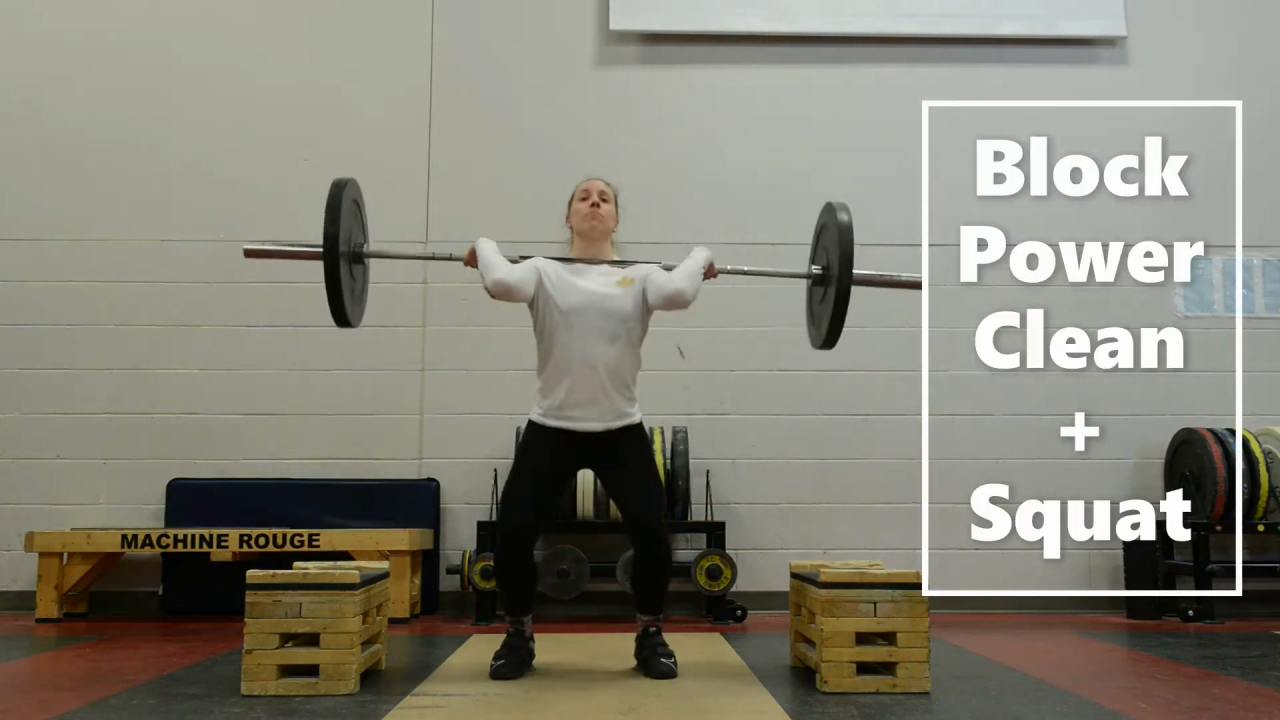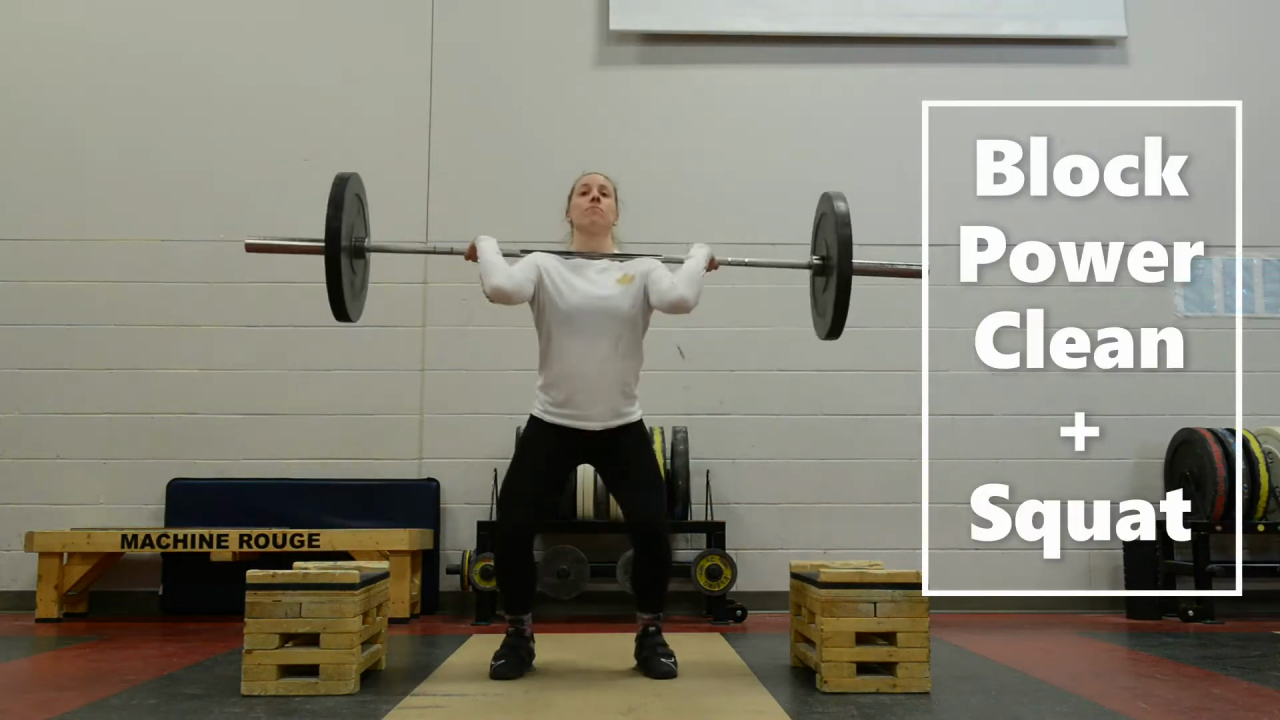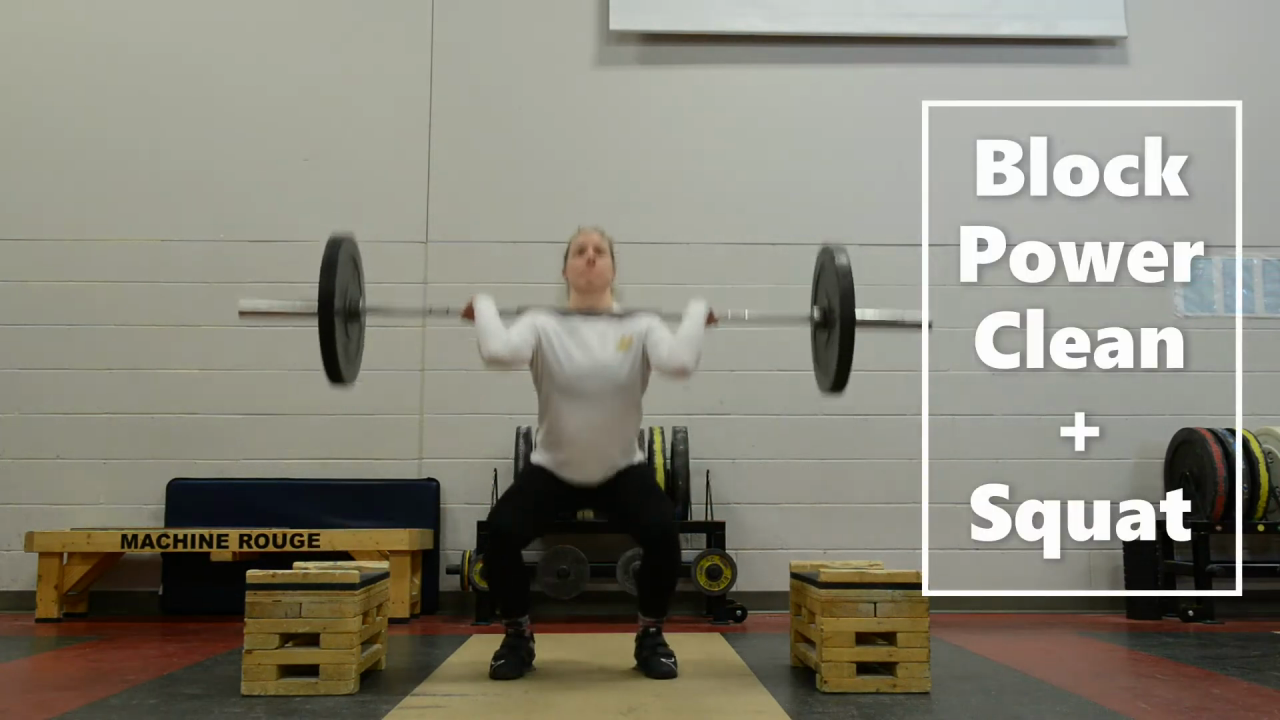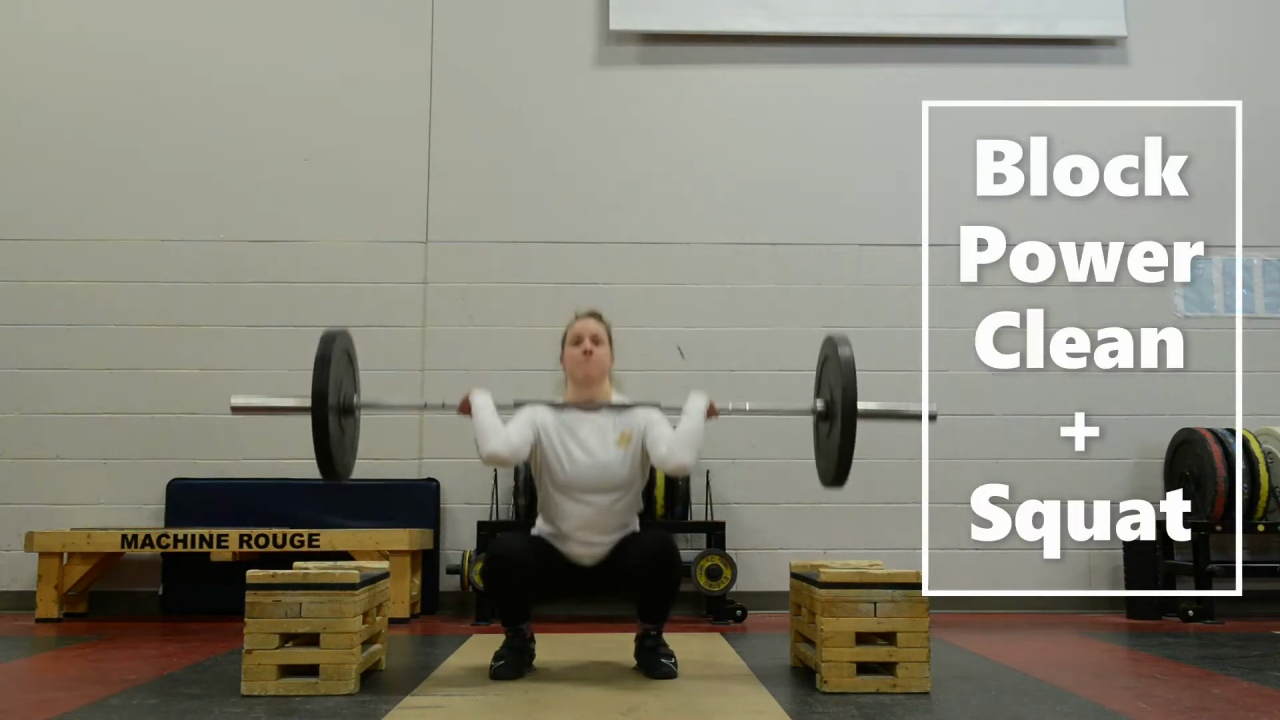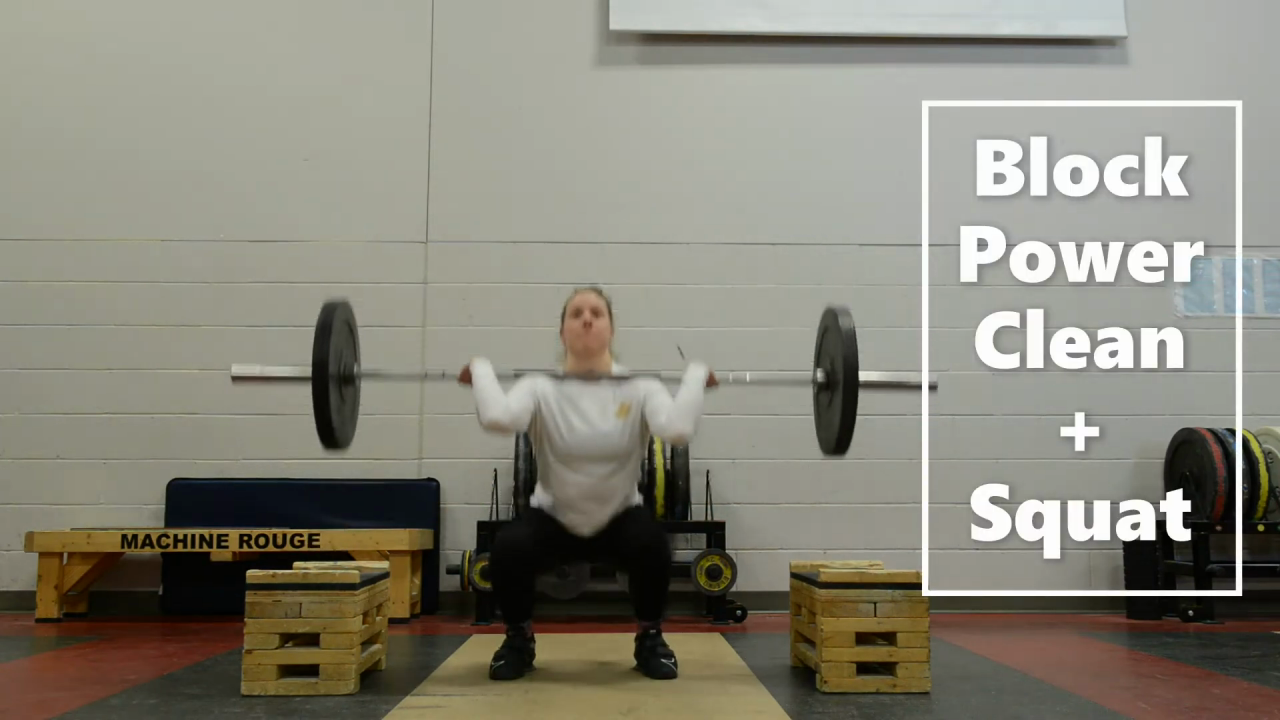
dt=0.3s
person 1, frame 1
left shoulder: (639, 274)
right shoulder: (543, 270)
left elbow: (677, 293)
right elbow: (502, 284)
left wrist: (699, 257)
right wrist: (485, 249)
left hip: (620, 429)
right hip: (552, 428)
left knee: (651, 531)
right knee: (513, 533)
left ankle: (650, 636)
right ankle: (519, 637)
person 1, frame 2
left shoulder: (642, 269)
right shoulder: (543, 266)
left elbow: (680, 298)
right elbow: (501, 289)
left wrist: (699, 255)
right wrist: (485, 246)
left hip: (621, 426)
right hip: (552, 424)
left knee: (652, 528)
right knee: (513, 529)
left ankle: (650, 635)
right ankle: (518, 635)
person 1, frame 3
left shoulder: (641, 327)
right shoulder: (541, 325)
left elbow: (679, 362)
right elbow: (499, 353)
left wrist: (695, 313)
right wrist: (483, 306)
left hip: (621, 471)
right hip: (552, 471)
left knee: (663, 531)
right knee: (502, 531)
left ankle: (650, 635)
right ankle: (517, 637)
person 1, frame 4
left shoulder: (640, 418)
right shoulder: (540, 418)
left elbow: (678, 460)
right elbow: (497, 451)
left wrist: (695, 407)
right wrist: (482, 401)
left hip: (619, 549)
right hip: (554, 551)
left knee: (661, 552)
right knee: (503, 555)
left ankle: (650, 639)
right ankle: (518, 640)
person 1, frame 5
left shoulder: (638, 389)
right shoulder: (540, 389)
left elbow: (677, 430)
right elbow: (498, 419)
left wrist: (693, 375)
right wrist: (482, 370)
left hip: (618, 515)
right hip: (553, 517)
left knee: (652, 547)
right knee: (509, 549)
left ankle: (650, 636)
right ankle: (519, 638)
